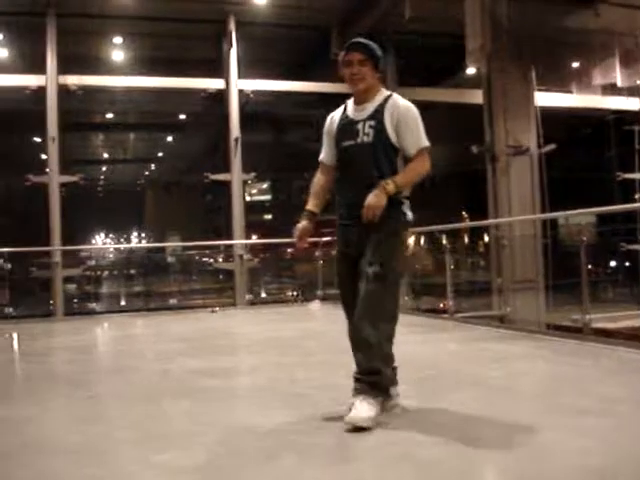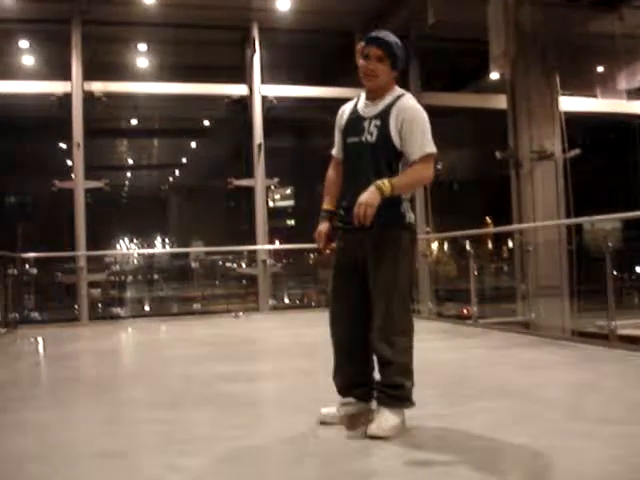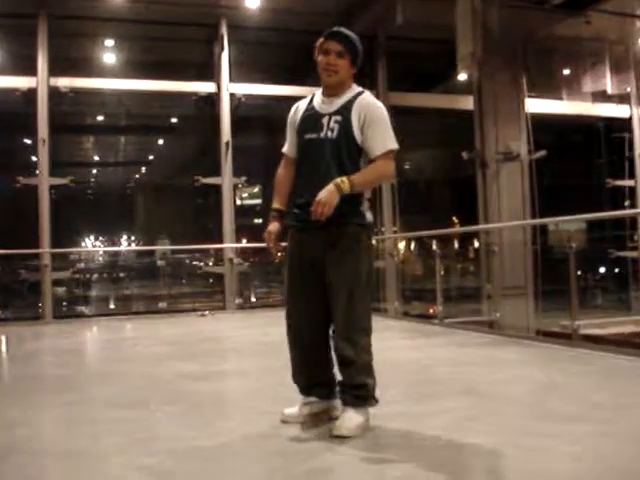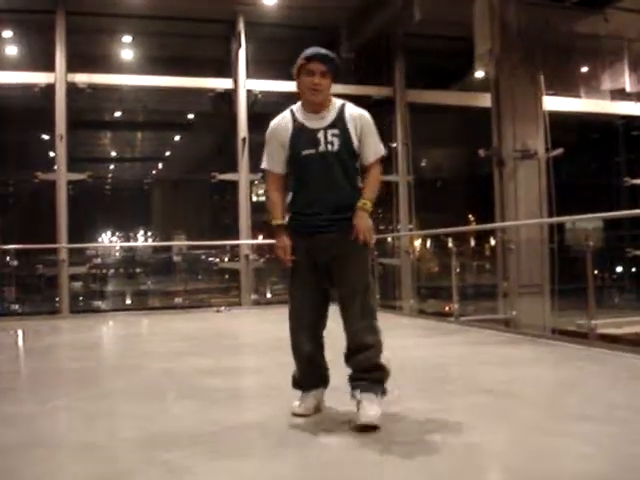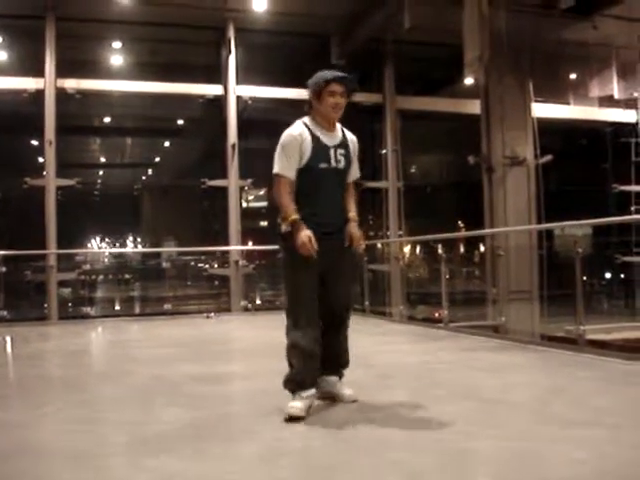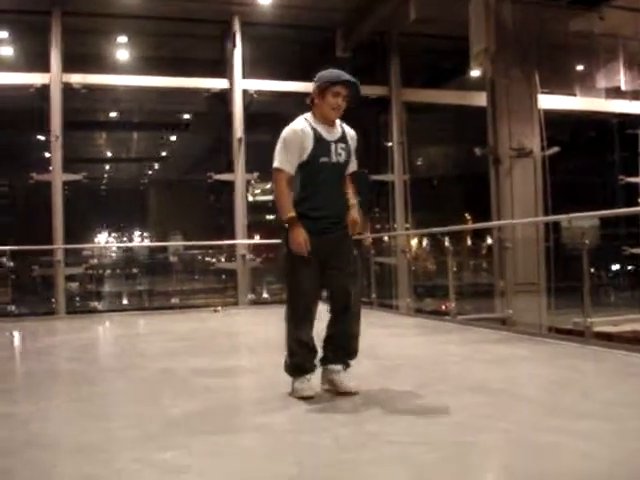
dt=0.7s
person 1, frame 1
left shoulder: (399, 109)
right shoulder: (336, 119)
left elbow: (422, 162)
right elbow: (326, 172)
left wrist: (386, 189)
right wrist: (309, 215)
left hip: (386, 221)
right hip: (349, 224)
left knee: (374, 305)
right knee: (356, 308)
left ankle: (371, 392)
right ankle: (384, 385)
person 1, frame 2
left shoulder: (407, 110)
right shoulder: (346, 112)
left elbow: (424, 170)
left wrist: (380, 188)
right wrist: (327, 215)
left hip: (390, 228)
right hip: (350, 228)
left knee: (389, 318)
right knee: (345, 316)
left ankle: (393, 402)
right ankle: (356, 395)
person 1, frame 3
left shoulder: (367, 107)
right shoulder: (300, 110)
left elbow: (385, 167)
left wrist: (340, 186)
right wrist: (277, 214)
left hip: (347, 227)
right hip: (302, 228)
left knee: (350, 318)
right knee: (302, 317)
left ankle: (356, 402)
right ankle: (319, 394)
person 1, frame 4
left shoulder: (356, 117)
right shoulder: (281, 126)
left elbow: (374, 168)
right elbow: (275, 182)
left wrist: (364, 209)
right wrist: (280, 229)
left hip: (346, 231)
right hip: (303, 236)
left knee: (360, 312)
right knee: (304, 317)
left ankle: (369, 389)
right ankle: (312, 387)
person 1, frame 5
left shoulder: (349, 140)
right shoulder: (296, 136)
right elbow: (282, 187)
left wrist: (352, 221)
right wrist: (298, 226)
left hip: (339, 240)
right hip: (303, 238)
left knee: (338, 310)
right knee: (302, 314)
left ankle: (329, 377)
right ankle: (302, 389)
person 1, frame 6
left shoulder: (348, 135)
right shoulder: (297, 132)
right elbow: (281, 181)
left wrist: (352, 205)
right wrist: (293, 224)
left hip: (339, 232)
right hip: (304, 232)
left knee: (346, 298)
right knee: (302, 304)
left ankle: (335, 366)
right ankle: (301, 373)
